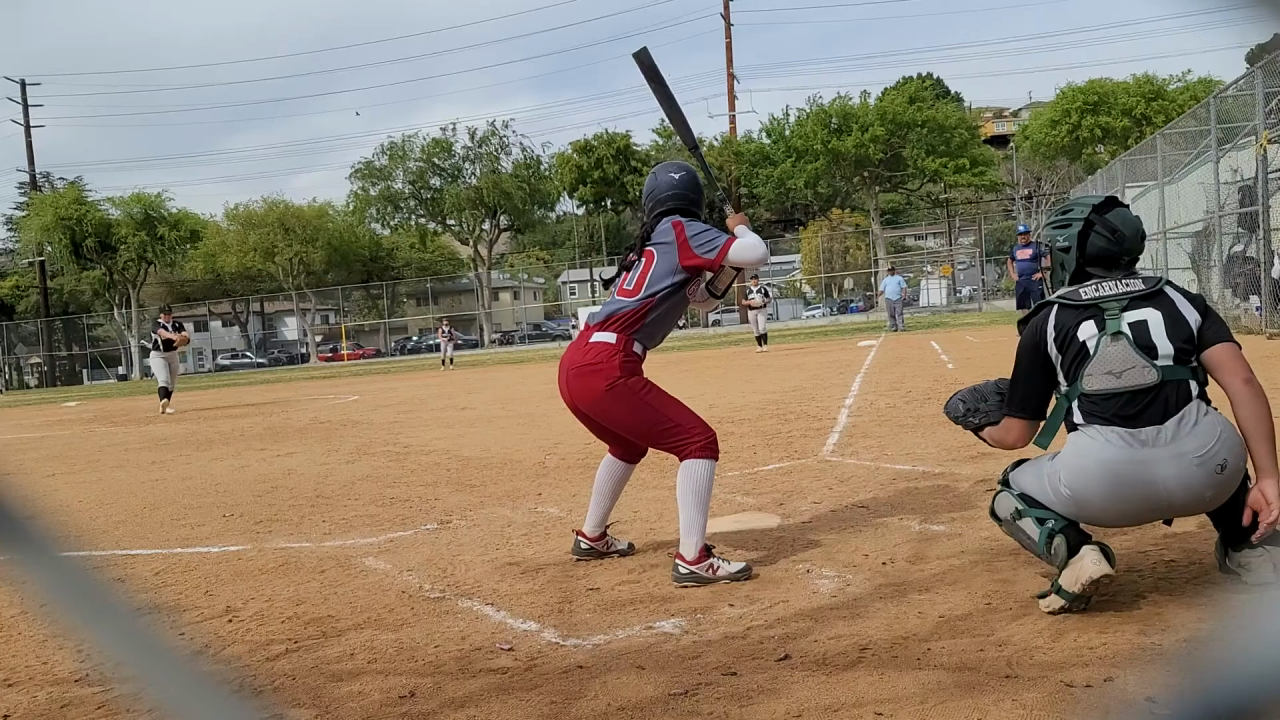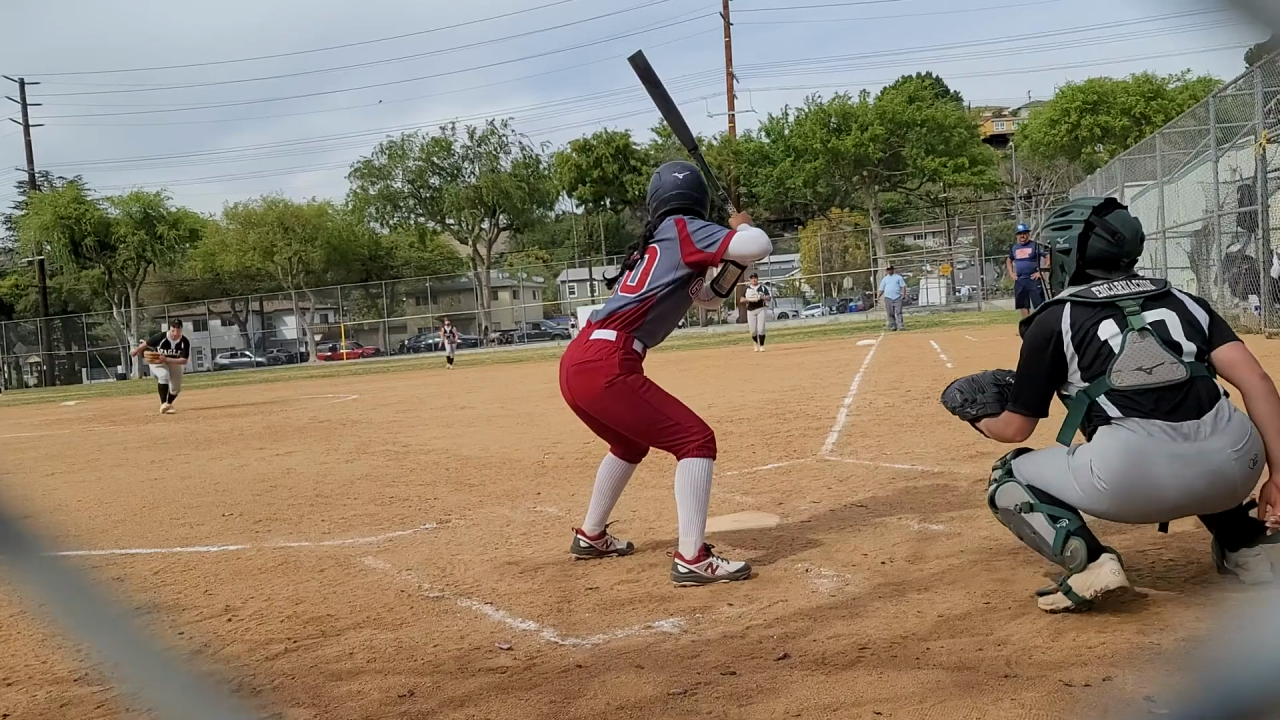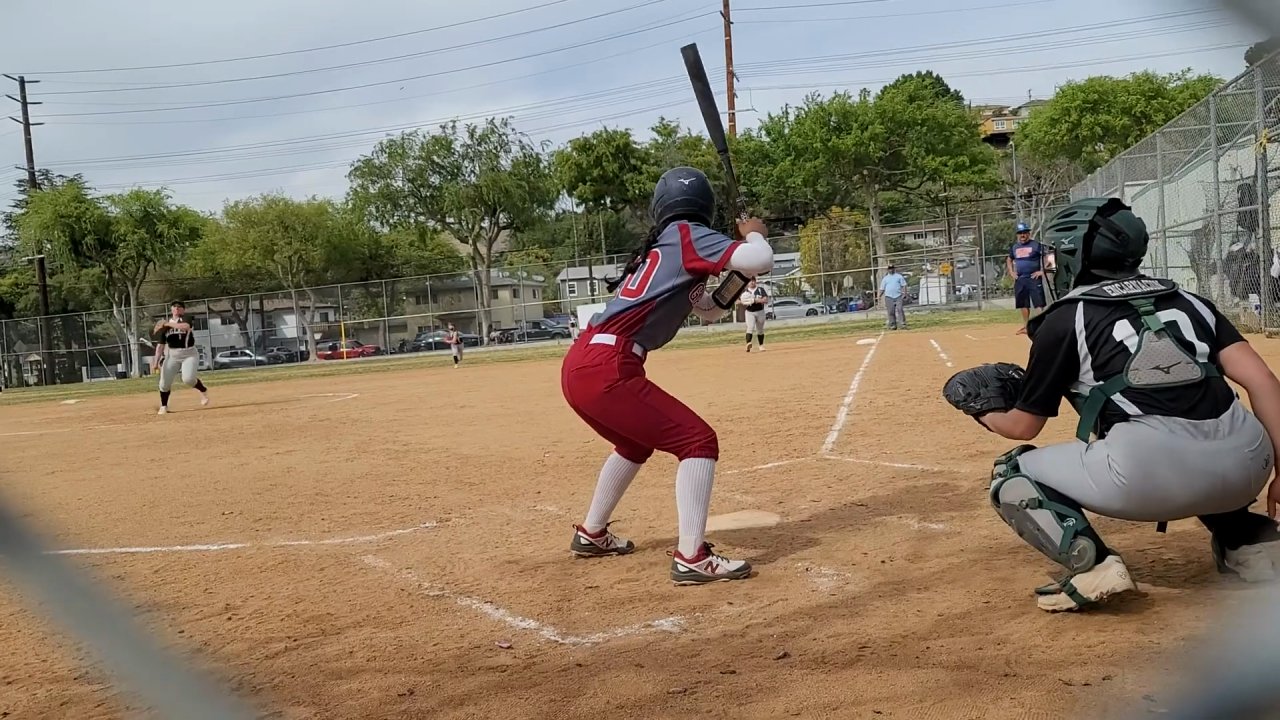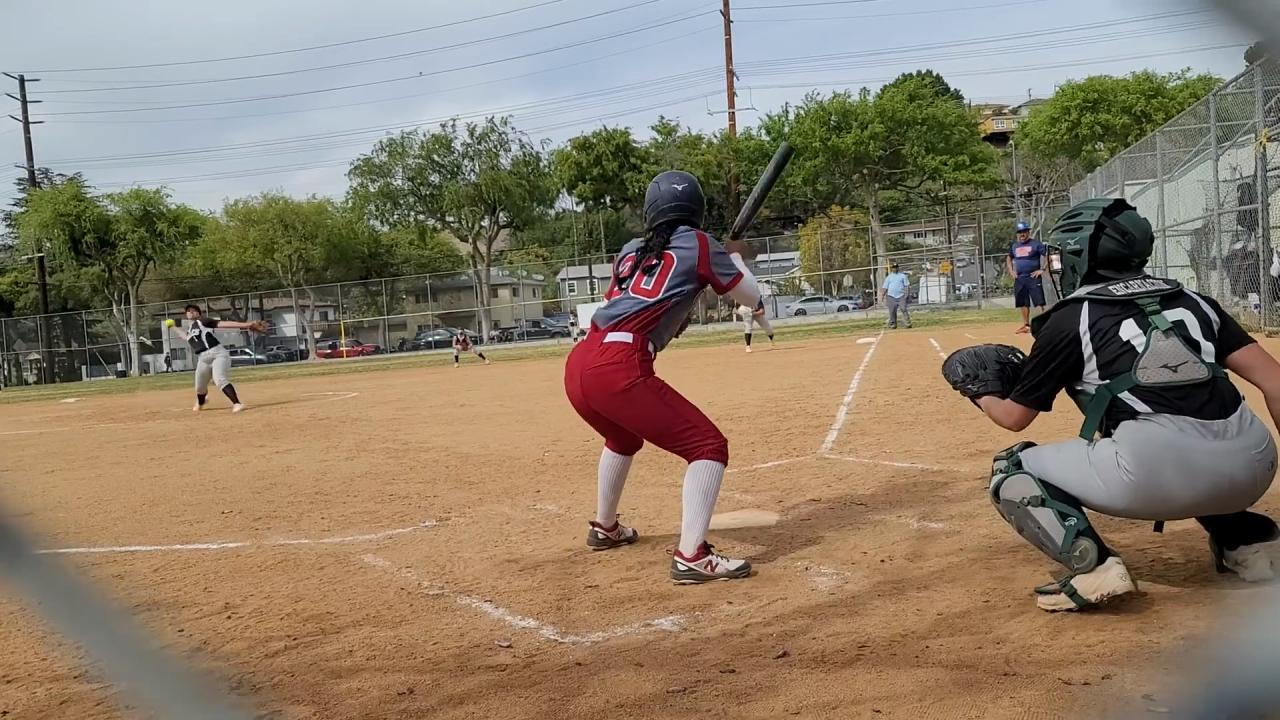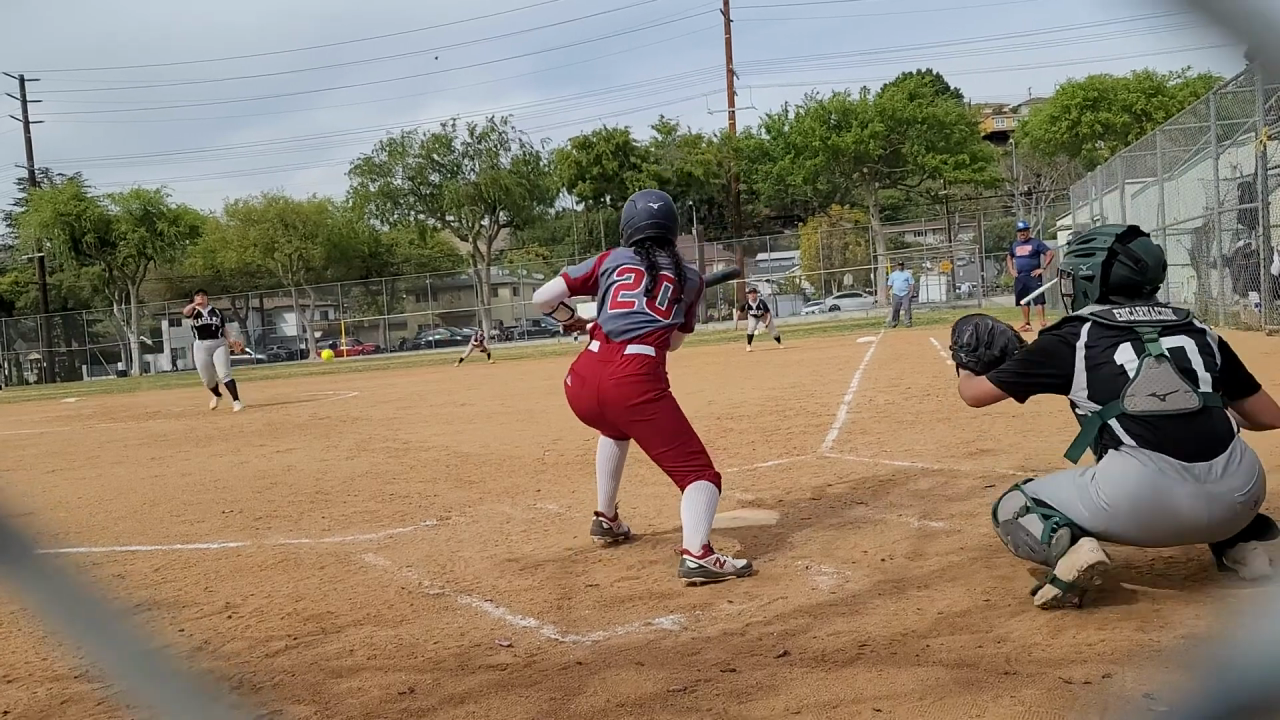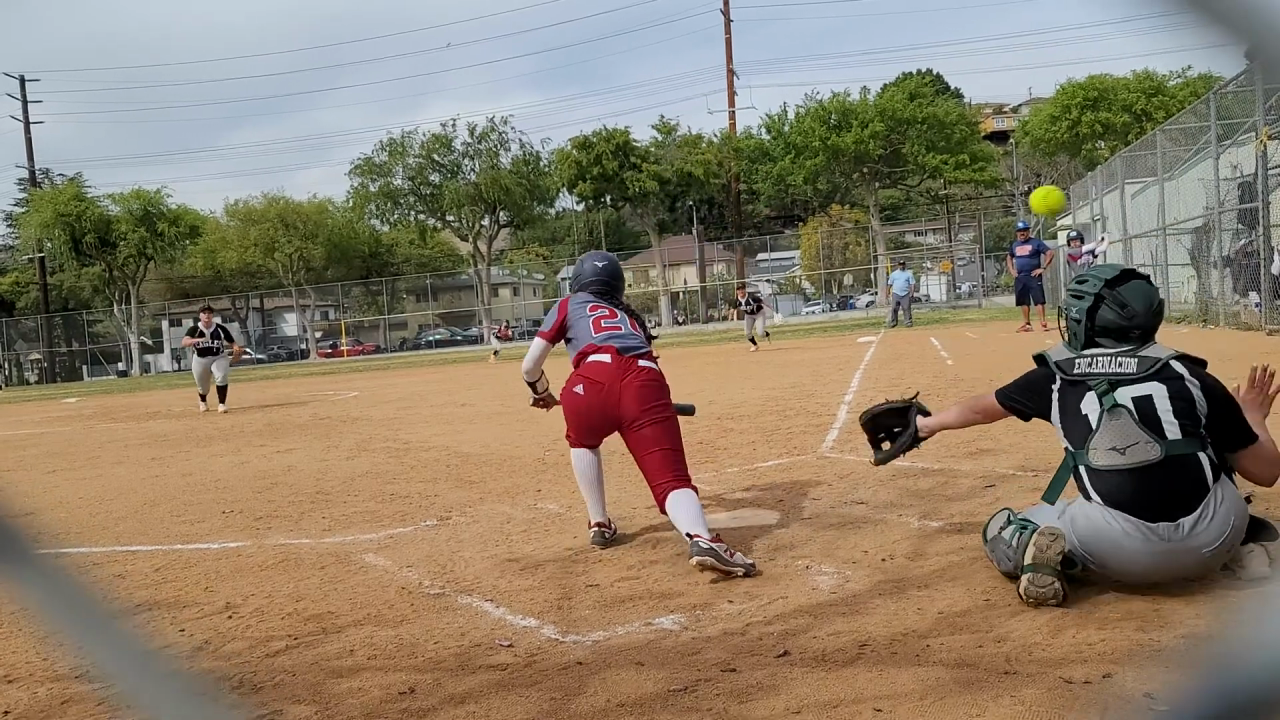
dt=0.3s
person 1, frame 1
left shoulder: (1048, 320)
right shoulder: (1181, 299)
left elbow: (1015, 435)
right elbow: (1241, 382)
left wrist: (981, 429)
left hip: (1106, 477)
right hip: (1202, 468)
left knee: (1012, 491)
left ankle: (1073, 552)
person 1, frame 2
left shoulder: (1055, 319)
right shoulder: (1180, 300)
left elbow: (1016, 428)
left wrist: (979, 420)
left hip: (1135, 472)
right hip: (1232, 462)
left knee: (1010, 480)
left ankle: (1088, 563)
right ankle: (1246, 543)
person 1, frame 3
left shoulder: (1064, 320)
right shoulder: (1187, 300)
left elbow: (1023, 425)
left wrist: (984, 413)
left hip: (1148, 470)
right hip: (1244, 462)
left knee: (1013, 475)
left ankle: (1092, 564)
person 1, frame 4
left shoulder: (1069, 320)
right shoulder: (1192, 300)
left elbow: (1015, 416)
left wrist: (980, 392)
left hip: (1153, 471)
left knee: (1012, 472)
left ankle: (1092, 563)
right ankle: (1246, 541)
person 1, frame 5
left shoulder: (1071, 339)
right shoulder: (1195, 330)
left elbow: (976, 394)
left wrist: (964, 372)
left hip: (1141, 500)
left knee: (1014, 506)
left ankle: (1068, 546)
right ankle: (1247, 538)
person 1, frame 6
left shoulder: (1059, 374)
right shoulder: (1187, 374)
left elbow: (982, 408)
left wrist: (928, 425)
left hip: (1122, 543)
right hip: (1208, 535)
left knee: (1003, 532)
right ankle: (1239, 539)
person 2, frame 1
left shoulder: (649, 245)
right shoulder: (681, 232)
left elbow: (704, 300)
right elbow: (757, 255)
left wrist: (725, 250)
right wrist: (740, 228)
left hip: (577, 365)
right hip: (604, 370)
left knee: (630, 443)
right knee: (698, 441)
left ankle: (591, 537)
right ankle: (691, 559)
person 2, frame 2
left shoulder: (656, 244)
right shoulder: (685, 231)
left elbow: (709, 299)
right elbow: (760, 246)
left wrist: (734, 260)
right wrist: (741, 227)
left hip: (578, 362)
right hip: (605, 366)
left knee: (631, 442)
right knee: (695, 441)
left ankle: (590, 536)
right ankle: (691, 558)
person 2, frame 3
left shoulder: (659, 248)
right shoulder: (688, 236)
left elbow: (710, 311)
right elbow: (762, 261)
left wrist: (738, 271)
right wrist: (753, 234)
left hip: (580, 366)
right hip: (606, 369)
left knee: (637, 441)
right knee: (697, 441)
left ankle: (591, 533)
right ankle: (691, 557)
person 2, frame 4
left shoulder: (632, 250)
right shoulder: (698, 245)
right elbow: (751, 296)
right wrist: (736, 258)
left hip: (579, 367)
right hip: (619, 369)
left knee: (624, 437)
right knee: (708, 446)
left ankle: (604, 527)
right ankle: (691, 555)
person 2, frame 5
left shoulder: (610, 259)
right shoulder: (690, 278)
left elbow: (543, 298)
left wrist: (574, 320)
left hip: (582, 377)
right hip: (636, 380)
left knee: (618, 427)
right knee: (697, 470)
left ankle: (606, 519)
right ankle: (696, 554)
person 2, frame 6
left shoulder: (567, 305)
right shoulder: (629, 314)
left elbow: (530, 364)
left wrist: (539, 392)
left hip: (590, 381)
right hip: (644, 383)
left knee: (582, 439)
right knee: (673, 481)
left ankle: (601, 525)
right ankle: (701, 540)
